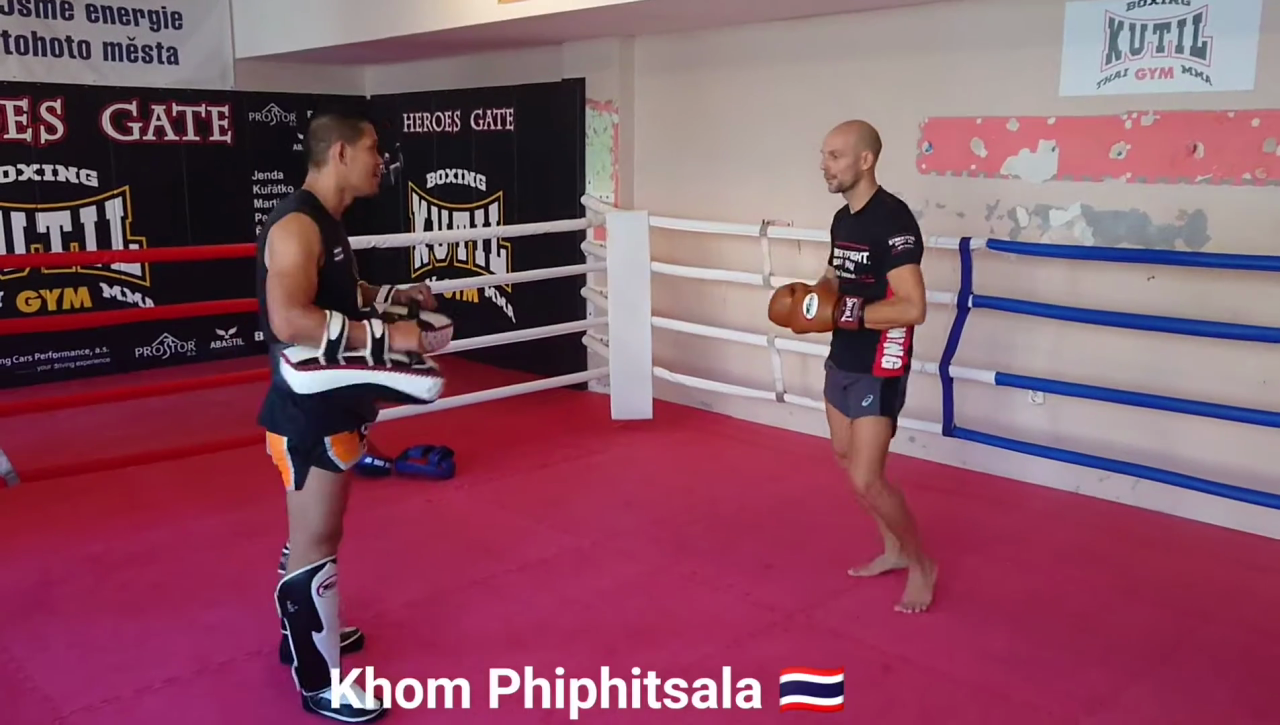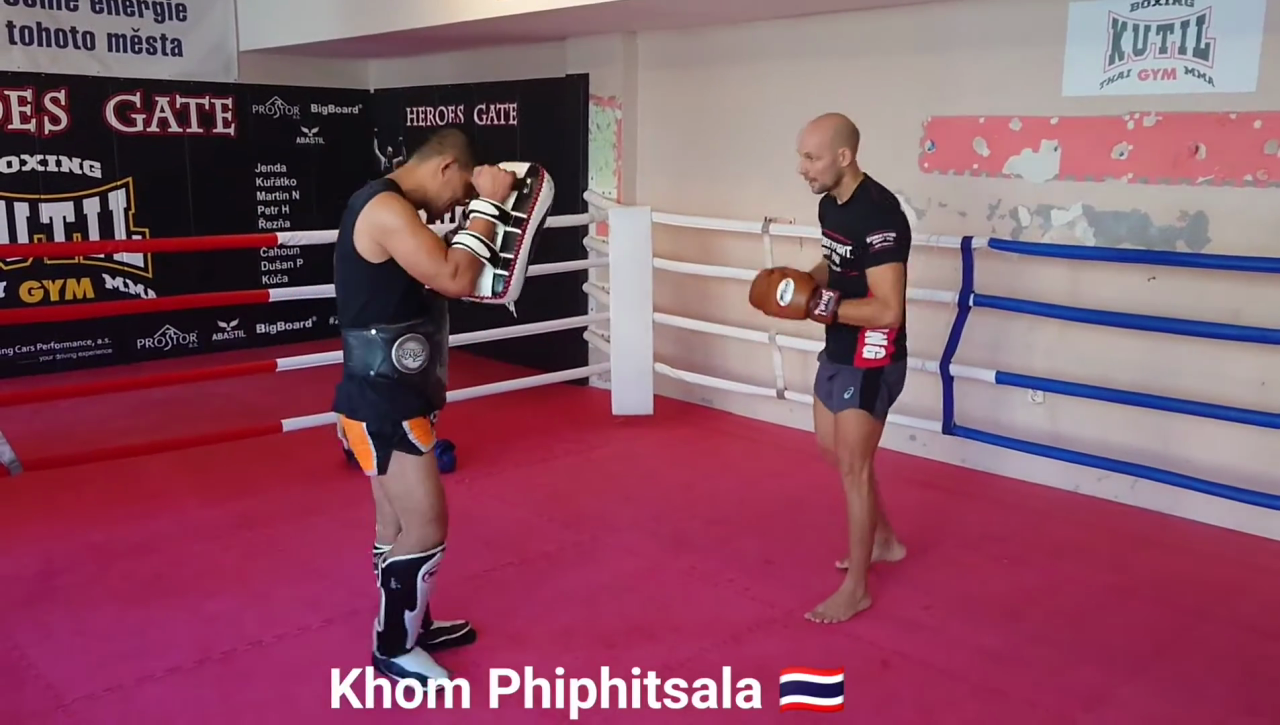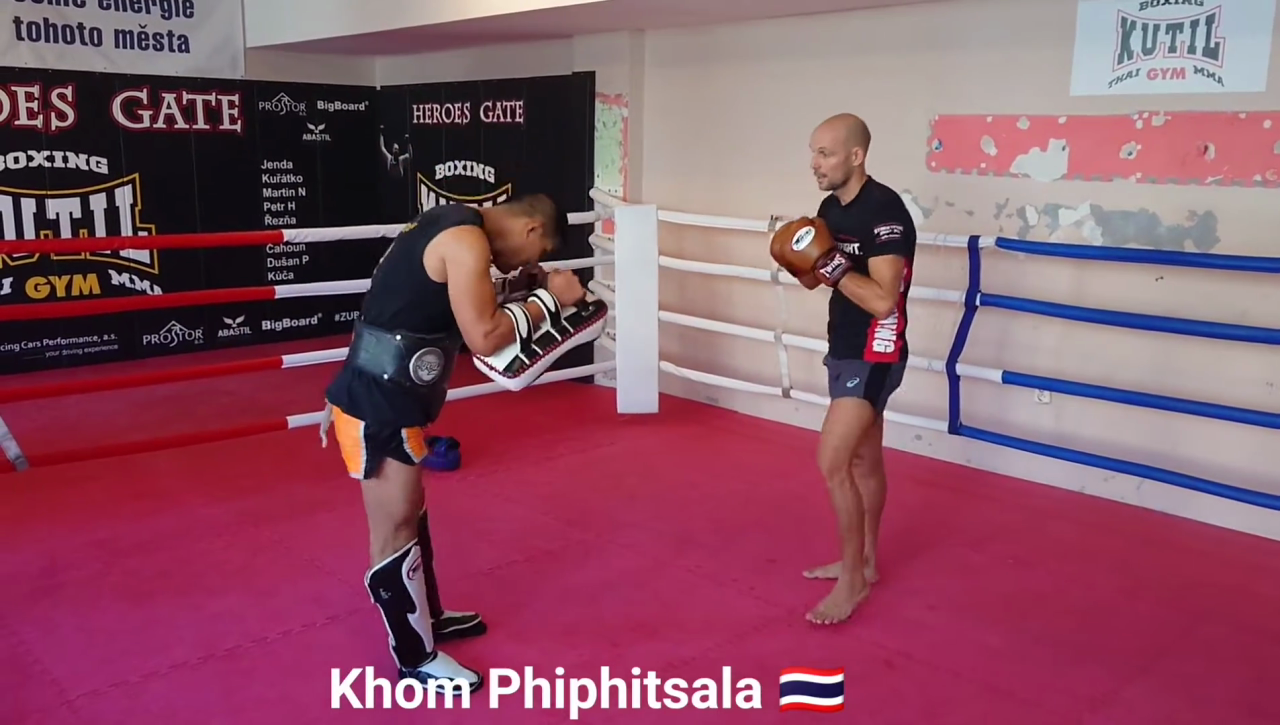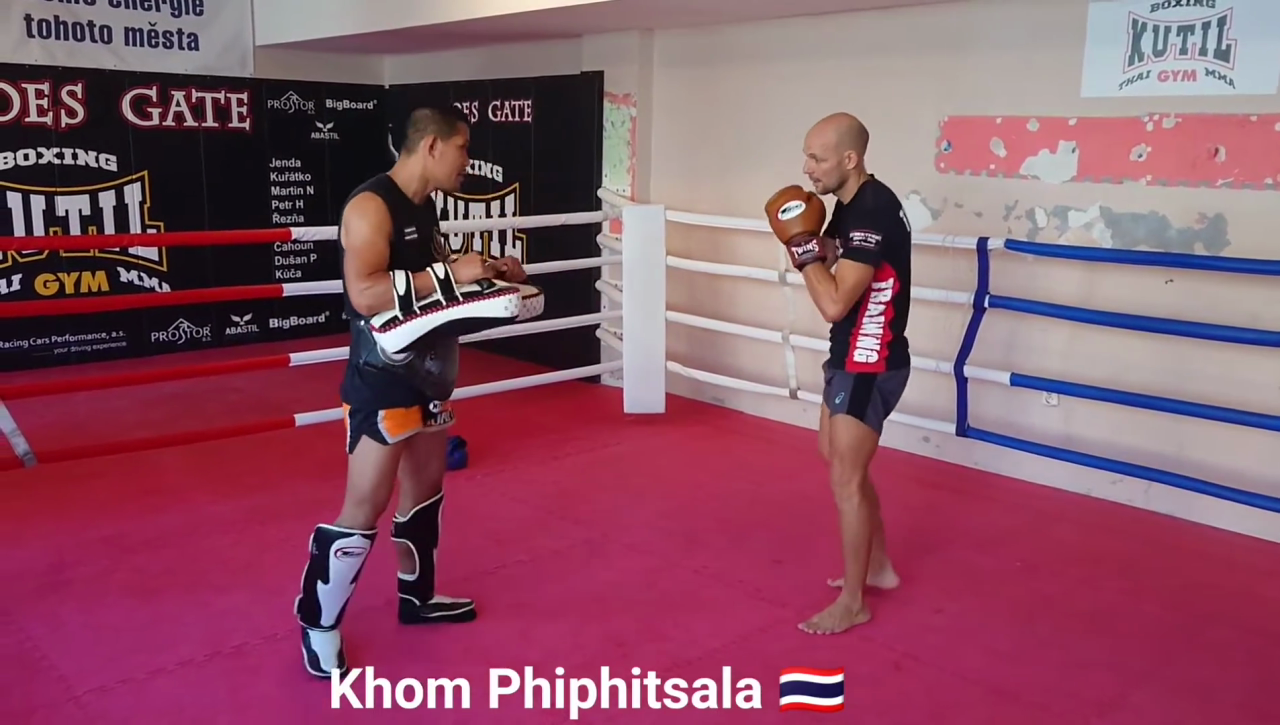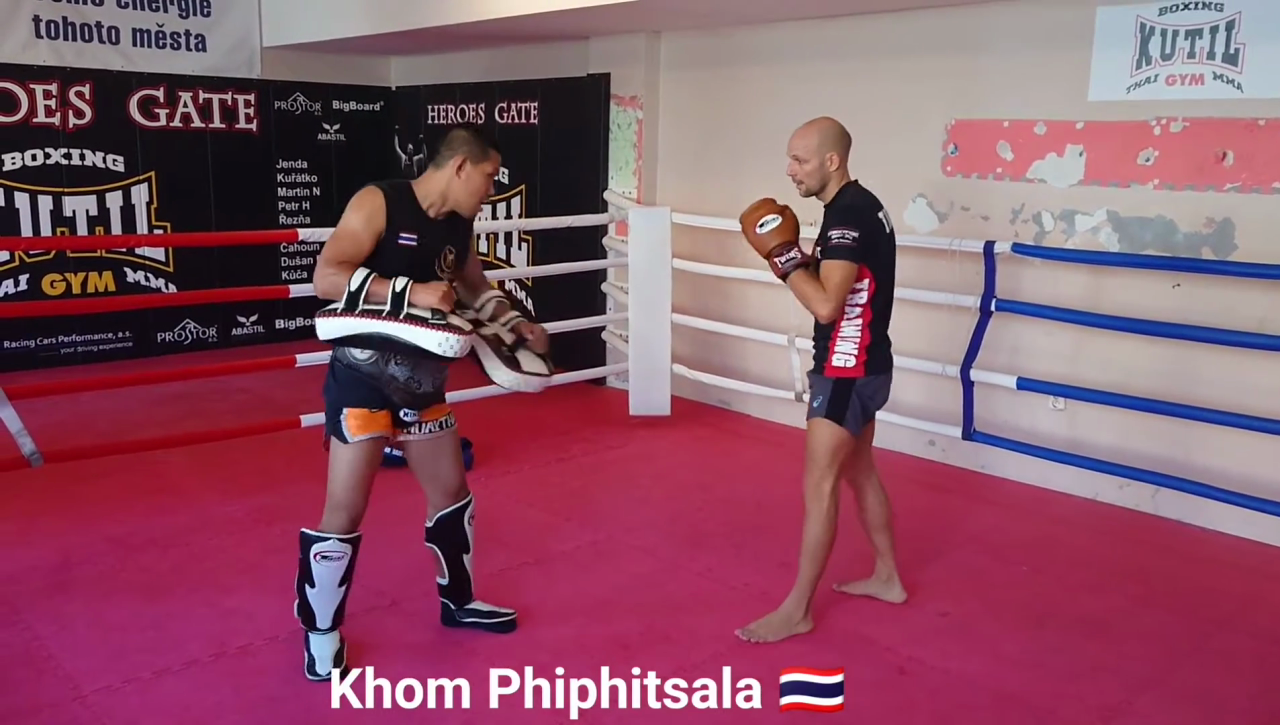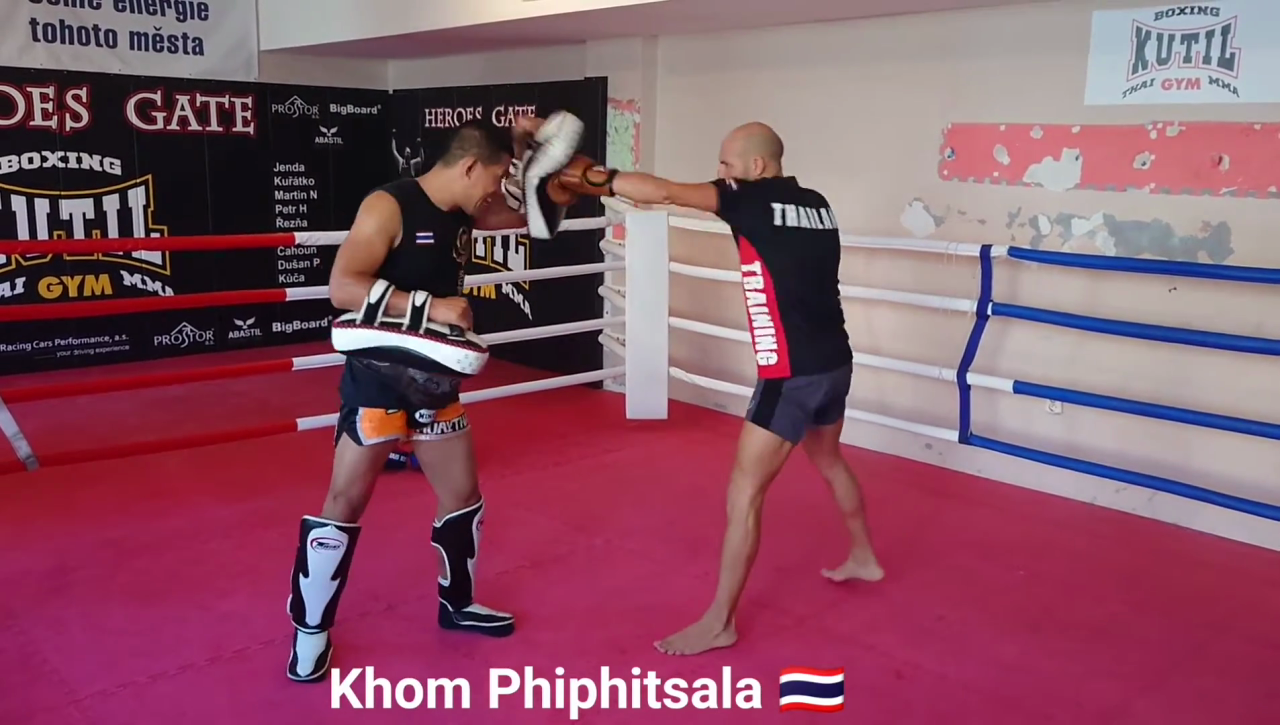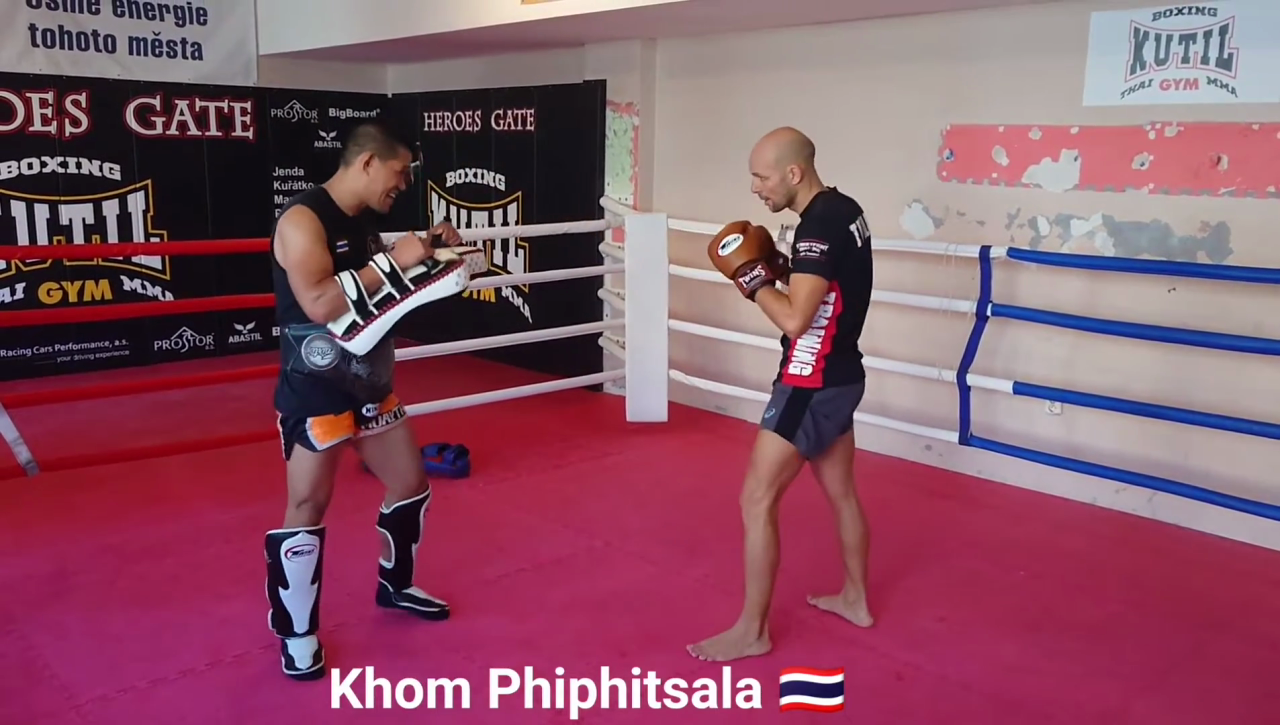
dt=0.7s
person 1, frame 1
left shoulder: (326, 221)
right shoulder: (297, 226)
right elbow: (291, 321)
left wrist: (393, 297)
right wrist: (385, 334)
left hip: (331, 406)
right hip: (309, 413)
left knee: (315, 531)
right knee: (315, 544)
left ankle: (305, 634)
person 1, frame 2
left shoulder: (391, 206)
right shoulder: (387, 209)
left elbow: (444, 269)
right elbow: (457, 280)
left wrist: (481, 210)
right wrist: (487, 203)
left hip: (393, 392)
right hip: (382, 399)
left knee: (400, 521)
right knee: (426, 528)
left ankle: (412, 625)
right ankle: (395, 651)
person 1, frame 3
left shoulder: (453, 225)
right shoulder: (468, 240)
right elbow: (485, 336)
right wrist: (548, 298)
left hip: (385, 394)
right hip: (382, 403)
left knee: (410, 514)
right knee: (394, 530)
left ankle: (427, 617)
right ankle: (416, 658)
person 1, frame 4
left shoulder: (426, 206)
right shoulder: (370, 205)
right elbow: (365, 292)
left wrist: (483, 271)
right wrist: (448, 274)
left hip: (427, 376)
right hip: (381, 383)
left knee: (425, 493)
right knee: (364, 510)
left ankle: (417, 597)
right ankle: (319, 625)
person 1, frame 5
left shoulder: (458, 225)
right shoulder: (377, 203)
left elbow: (470, 283)
right elbow: (328, 278)
left wrist: (514, 322)
right wrist: (409, 294)
left hip: (422, 385)
right hip: (362, 384)
left knee: (453, 496)
right knee: (343, 514)
left ankle: (458, 601)
right ankle: (321, 631)
person 1, frame 6
left shoulder: (457, 212)
right shoulder: (389, 207)
right elbow: (345, 287)
left wrist: (517, 148)
right wrist: (427, 305)
left hip: (435, 388)
right hip: (376, 387)
left knee: (464, 497)
right knee: (344, 506)
left ankle: (457, 604)
right ankle: (310, 628)
person 1, frame 7
left shoulder: (361, 221)
right shoulder: (302, 219)
right elbow: (320, 302)
left wrist: (420, 251)
right wrist: (393, 262)
left hip: (370, 384)
right hip: (315, 391)
left knee: (410, 485)
right knee: (307, 511)
left ankle: (395, 586)
right ankle: (297, 633)
person 2, frame 1
left shoulder: (894, 221)
right shoulder: (843, 218)
left elbow: (912, 308)
left wrist: (843, 313)
right wrist: (808, 299)
left hip: (879, 371)
right hip: (842, 363)
left knee: (866, 481)
right knee: (851, 465)
left ankle: (921, 565)
right ankle: (895, 549)
person 2, frame 2
left shoulder: (879, 214)
right shoulder: (831, 203)
left elbow: (888, 311)
left wrist: (817, 302)
right wrist: (794, 286)
left hip: (871, 361)
right hip: (838, 353)
left knee: (852, 467)
right knee: (833, 451)
left ankle: (855, 588)
right ankle: (883, 539)
person 2, frame 3
left shoulder: (885, 211)
right shoulder: (830, 207)
left elbow: (882, 300)
right elbow: (816, 279)
left wrist: (829, 263)
right wrist: (802, 263)
left hip: (875, 357)
right hip: (844, 351)
left knee: (831, 462)
right knee: (864, 459)
left ankle: (852, 579)
right ankle: (862, 560)
person 2, frame 4
left shoulder: (873, 214)
right shoulder: (851, 204)
left elbow: (834, 305)
right elbow: (829, 267)
left wrist: (803, 245)
right wrist: (808, 244)
left hip: (870, 365)
right hip: (855, 359)
left knee: (844, 481)
right knee: (836, 456)
left ankle: (853, 603)
right ankle: (879, 566)
person 2, frame 5
left shoulder: (850, 215)
right shoulder: (853, 206)
left elbow: (825, 305)
left wrist: (781, 255)
right wrist: (793, 253)
left hip: (848, 369)
right hip: (862, 365)
left knee: (819, 486)
right knee: (859, 472)
left ankle: (797, 610)
right ankle: (886, 577)
person 2, frame 6
left shoulder: (752, 197)
right shoulder: (815, 205)
left elbow: (667, 191)
left wrist: (596, 177)
left hip: (789, 374)
right hip: (834, 363)
left knee: (744, 493)
right knee: (827, 459)
left ankle: (719, 622)
right ankle: (862, 558)
person 2, frame 7
left shoulder: (820, 225)
right shoulder: (842, 210)
left elbow: (794, 320)
left wrist: (751, 277)
right wrist: (775, 266)
left hip: (811, 384)
right hip: (841, 377)
left knee: (757, 500)
right knee: (840, 491)
left ankle: (751, 630)
right ankle: (855, 598)
